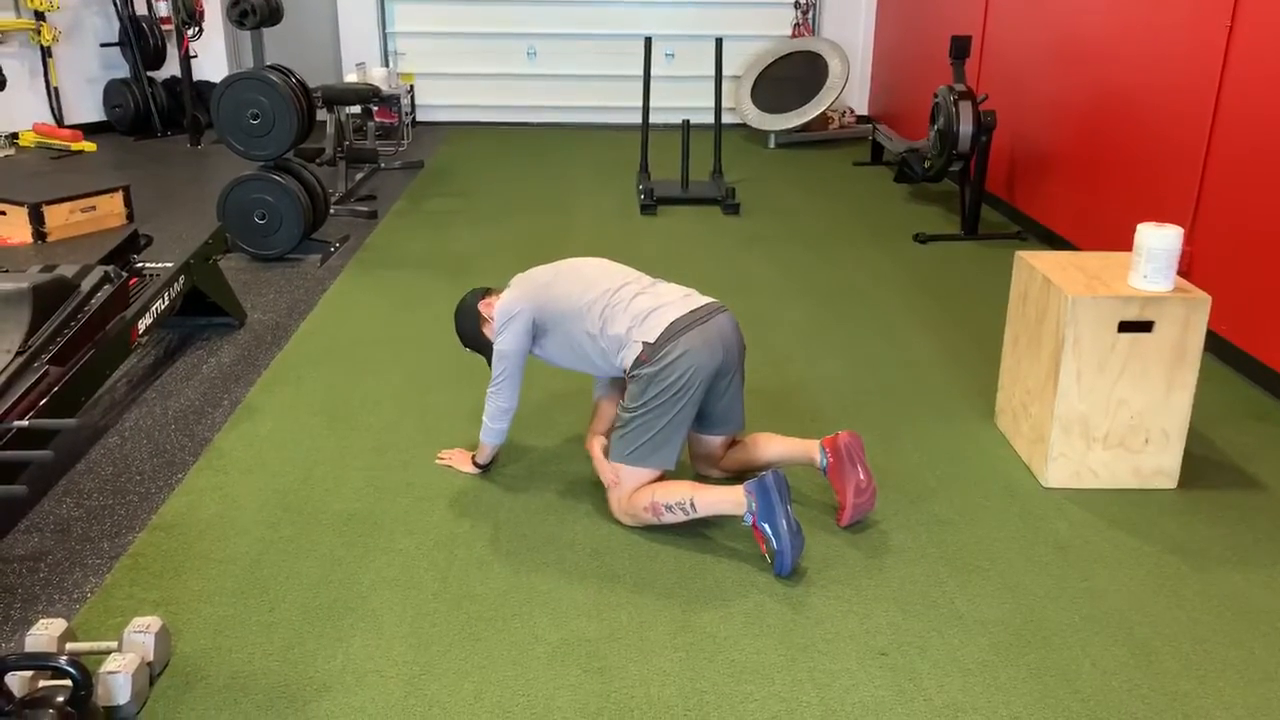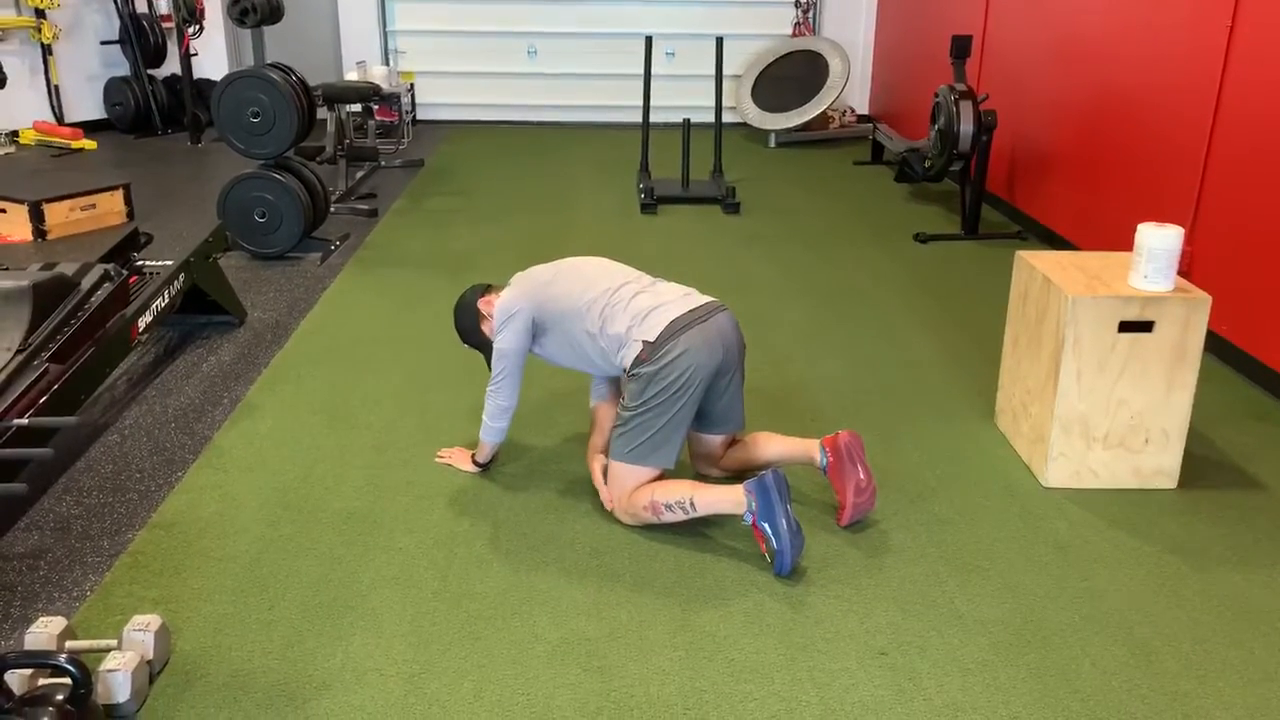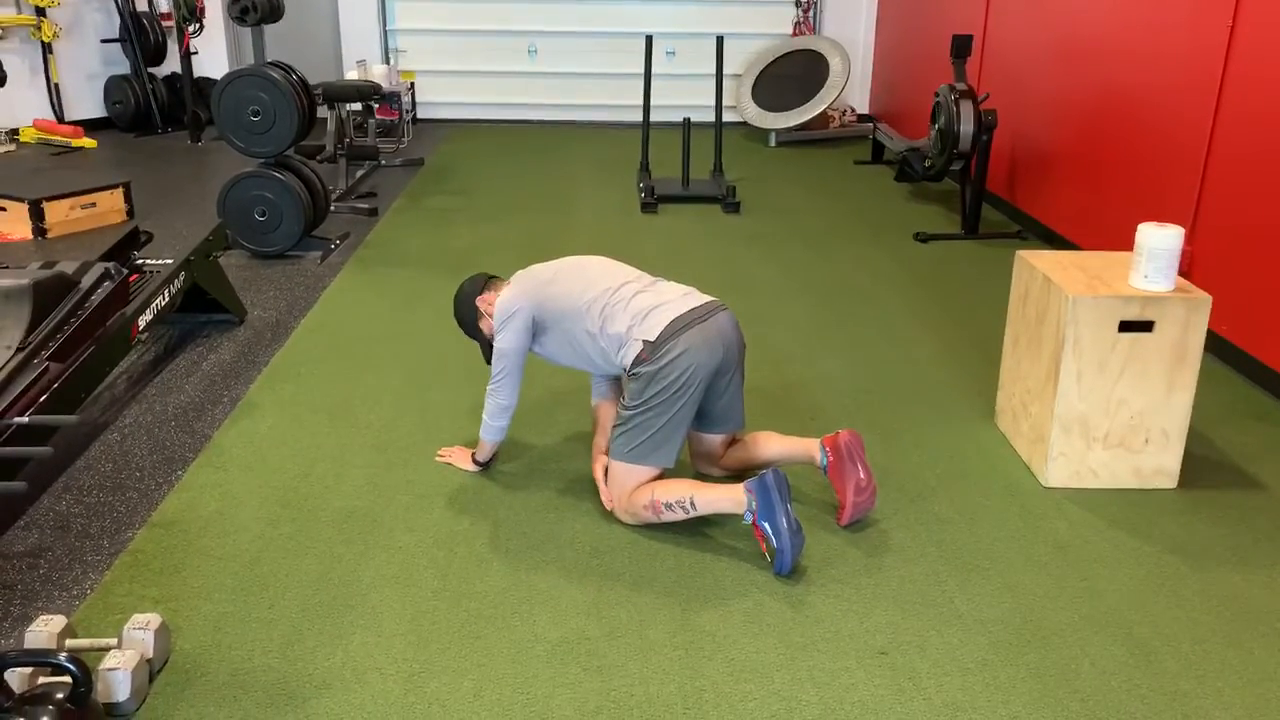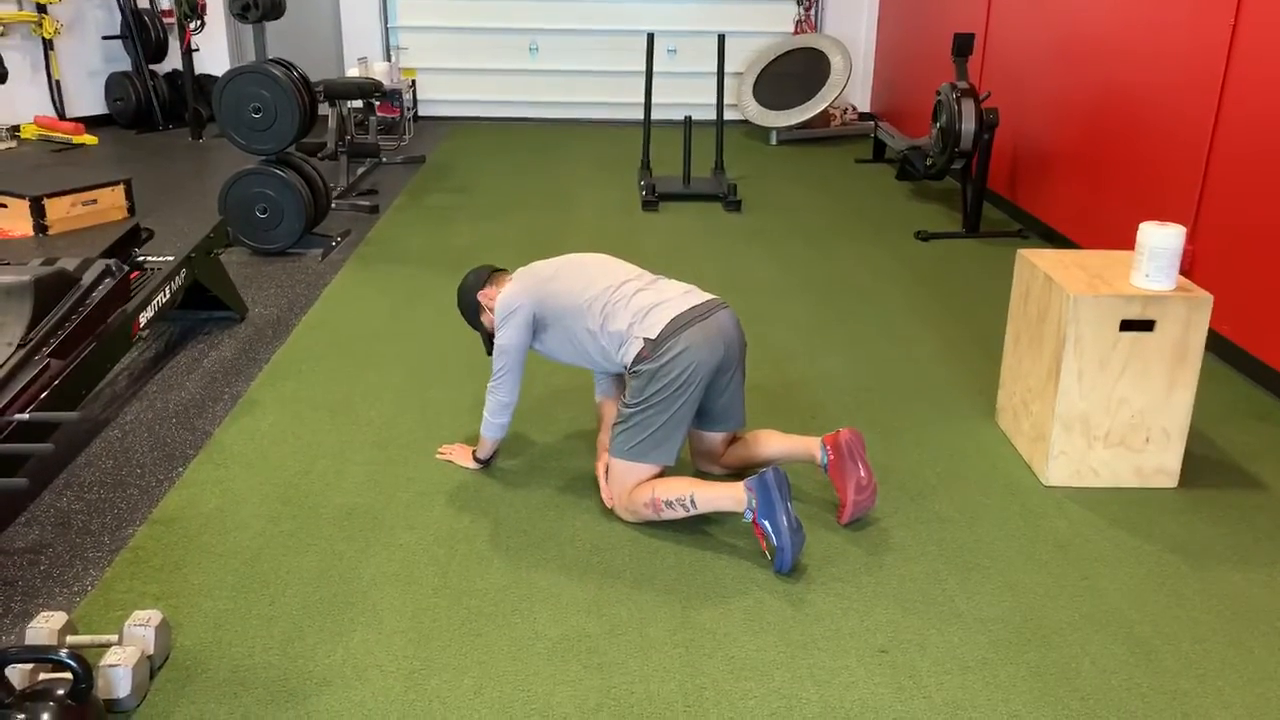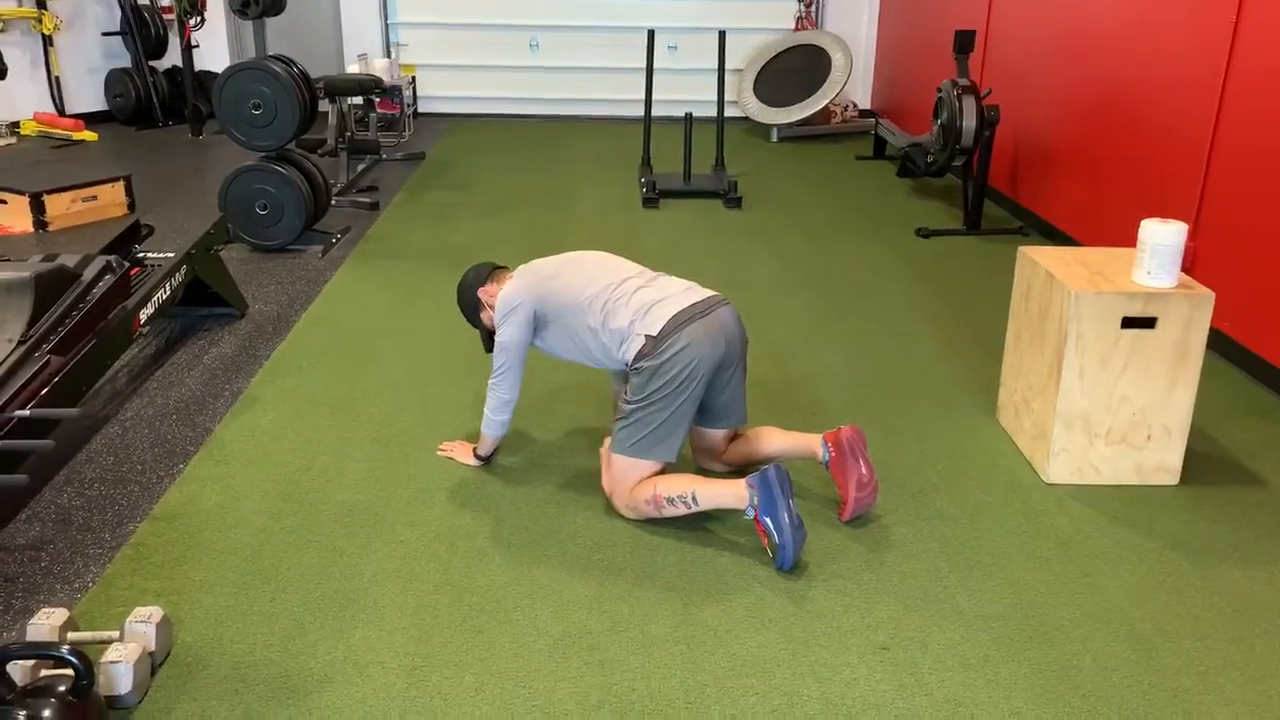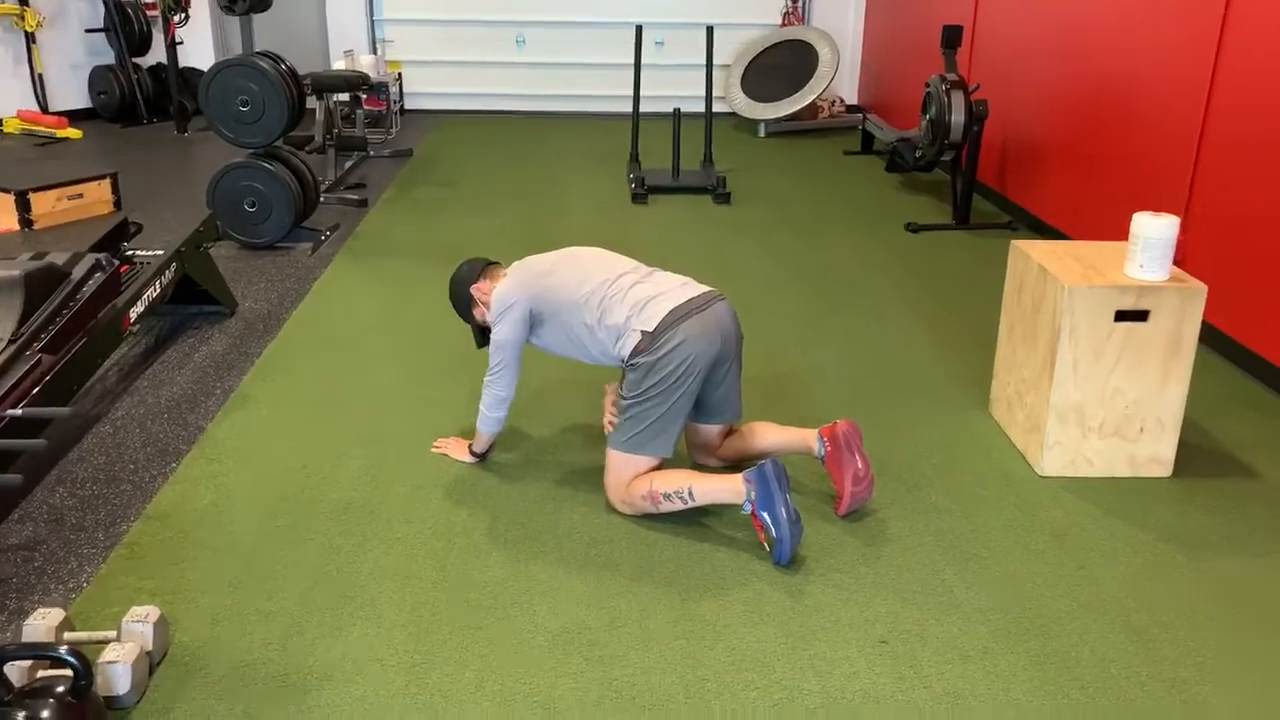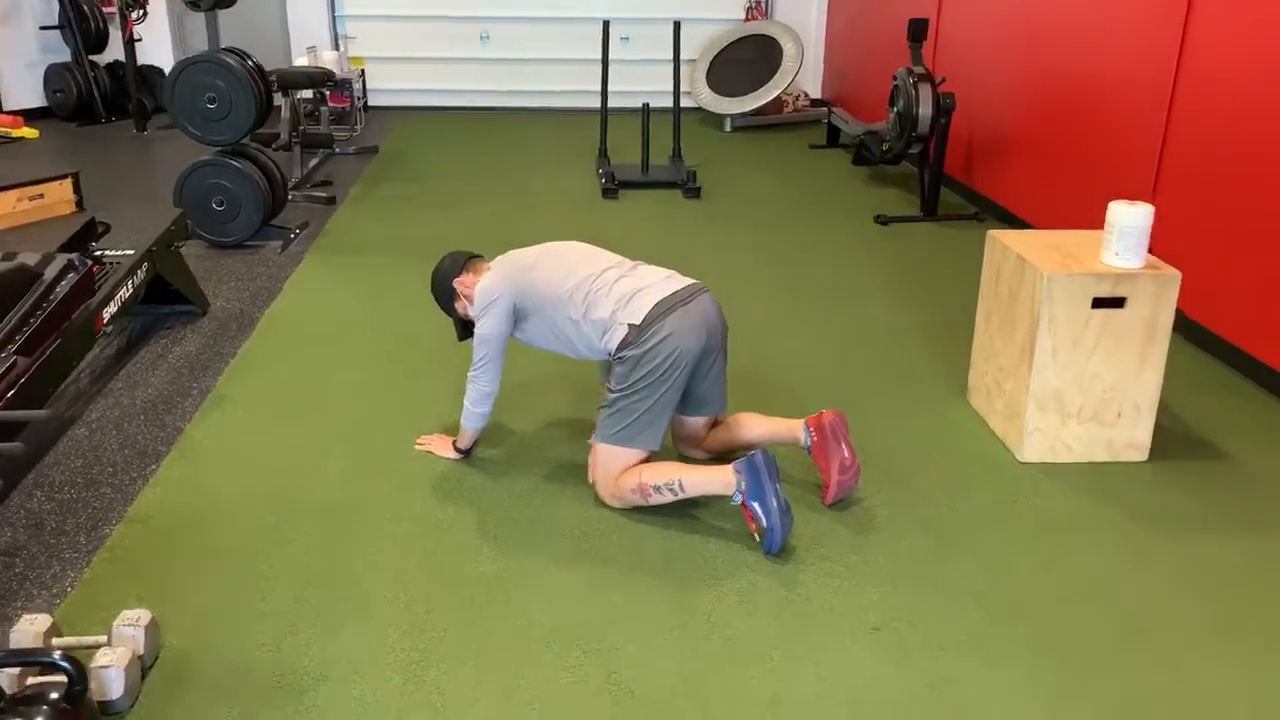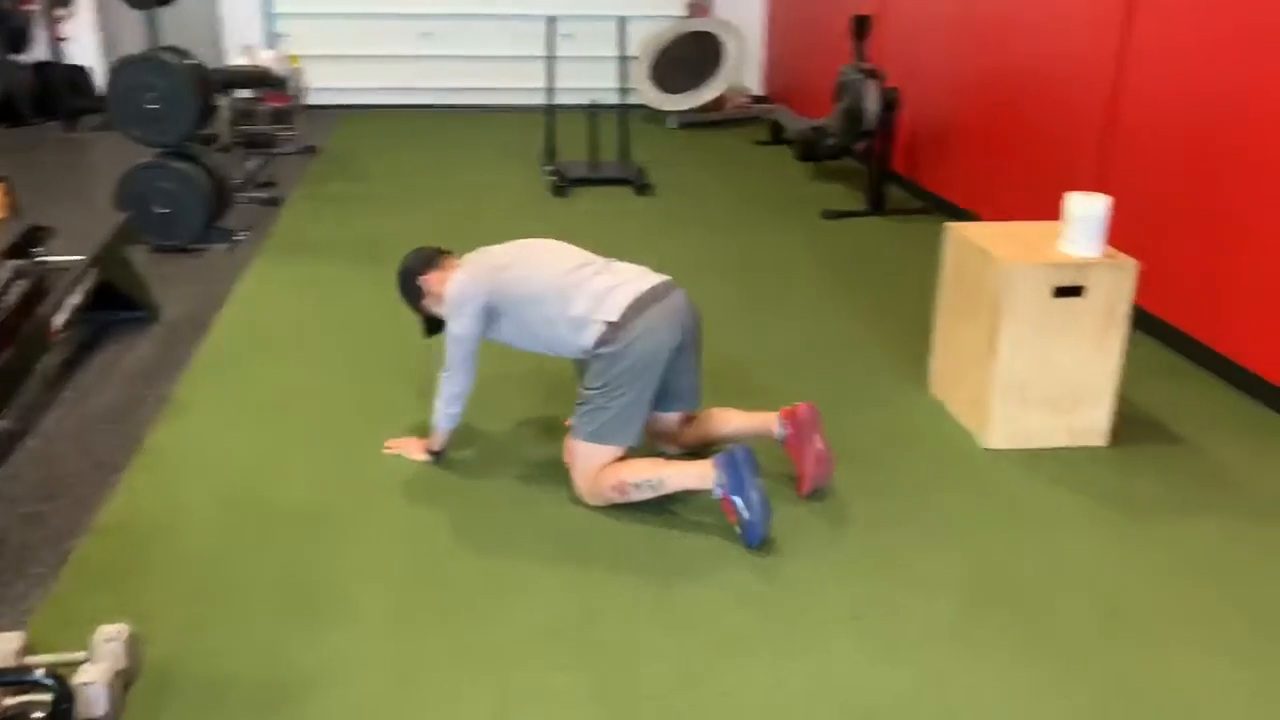
dt=0.2s
person 1, frame 1
left shoulder: (513, 306)
right shoulder: (555, 286)
left elbow: (502, 395)
right elbow: (611, 358)
left wrist: (479, 458)
right wrist: (597, 433)
left hip: (671, 350)
right hip: (717, 323)
left knee: (626, 503)
right knee: (712, 458)
left ankle: (750, 500)
right ankle: (827, 452)
person 1, frame 2
left shoulder: (513, 304)
right shoulder: (555, 286)
left elbow: (502, 393)
right elbow: (606, 369)
left wrist: (480, 457)
right wrist: (596, 450)
left hip: (671, 349)
right hip: (718, 323)
left knee: (627, 502)
right knee: (713, 457)
left ankle: (750, 499)
right ankle: (827, 452)
person 1, frame 3
left shoulder: (513, 302)
right shoulder: (556, 284)
left elbow: (502, 392)
right elbow: (605, 371)
left wrist: (480, 456)
right wrist: (601, 449)
left hip: (671, 349)
right hip: (718, 322)
left knee: (627, 502)
right knee: (714, 458)
left ankle: (751, 499)
right ankle: (828, 451)
person 1, frame 4
left shoulder: (514, 299)
right shoulder: (557, 279)
left elbow: (503, 388)
right elbow: (608, 367)
left wrist: (481, 453)
right wrist: (605, 448)
left hip: (672, 347)
right hip: (719, 320)
left knee: (627, 499)
right knee: (714, 455)
left ankle: (751, 497)
right ankle: (828, 450)
person 1, frame 5
left shoulder: (515, 297)
right shoulder: (558, 276)
left elbow: (504, 385)
left wrist: (481, 451)
right wrist: (617, 436)
left hip: (674, 343)
right hip: (719, 316)
left knee: (629, 495)
right knee: (715, 452)
left ankle: (753, 493)
right ankle: (830, 446)
person 1, frame 6
left shoulder: (510, 294)
right shoulder: (551, 271)
left elbow: (500, 383)
left wrist: (476, 448)
right wrist: (619, 391)
left hip: (671, 338)
right hip: (714, 311)
left knee: (624, 492)
right knee: (710, 448)
left ankle: (750, 488)
right ankle: (826, 441)
person 1, frame 7
left shoulder: (492, 288)
right shoulder: (536, 266)
left elbow: (484, 379)
left wrist: (461, 444)
right wrist: (610, 426)
left hip: (657, 332)
right hip: (698, 304)
left knee: (613, 486)
right knee: (696, 440)
left ankle: (739, 479)
right ankle: (812, 431)
person 1, frame 8
left shoulder: (464, 287)
right shoulder: (508, 262)
left elbow: (456, 378)
left wrist: (432, 446)
right wrist: (587, 421)
left hip: (630, 329)
right hip: (670, 300)
left knee: (592, 484)
right knee: (671, 433)
left ankle: (719, 474)
right ankle: (785, 424)
